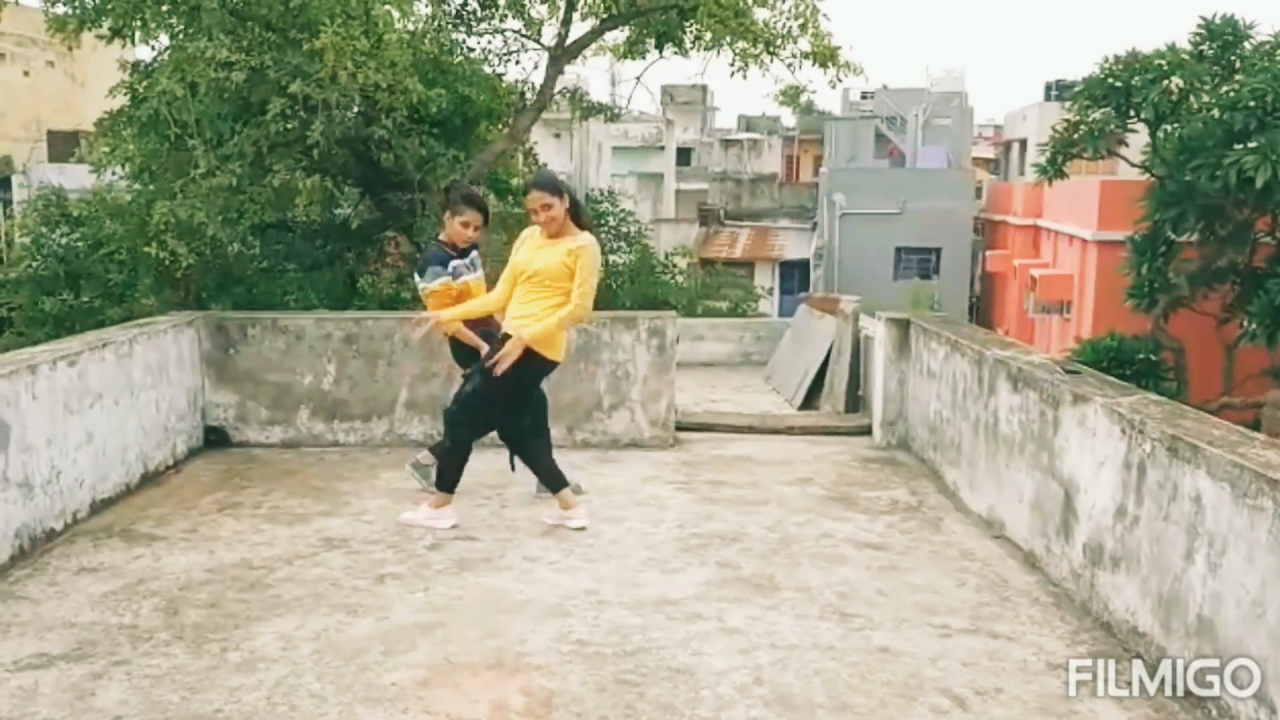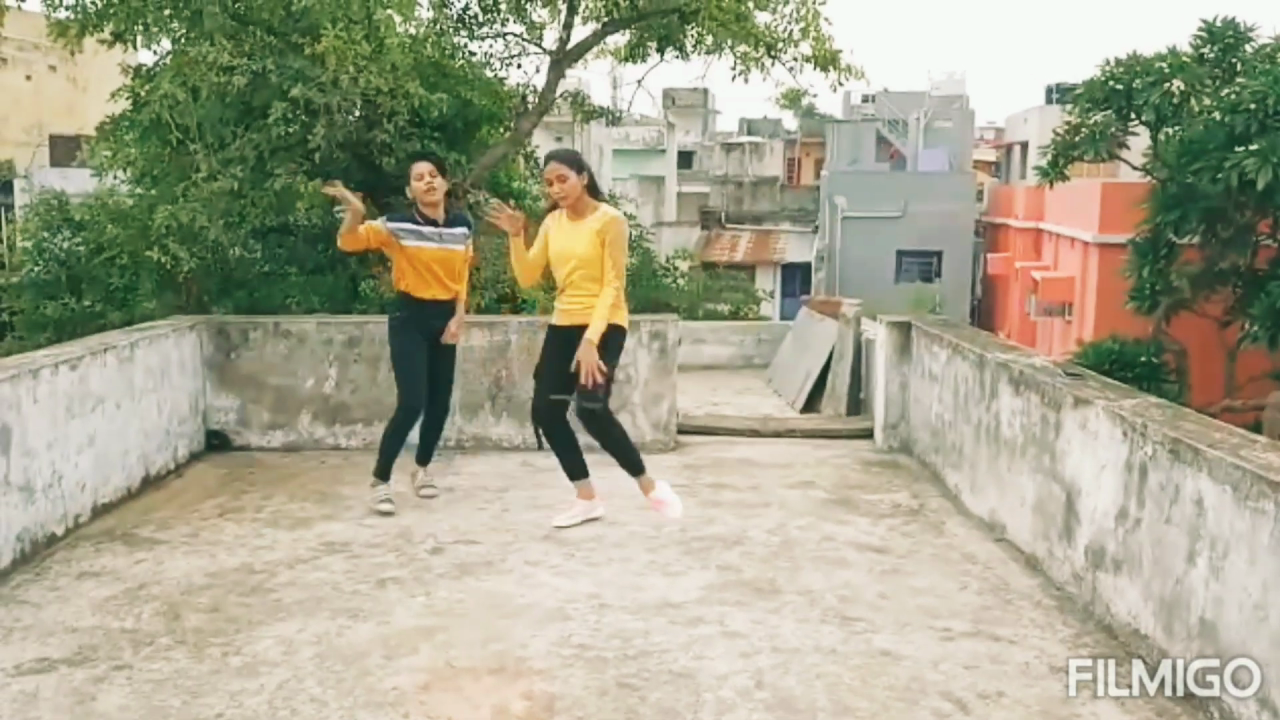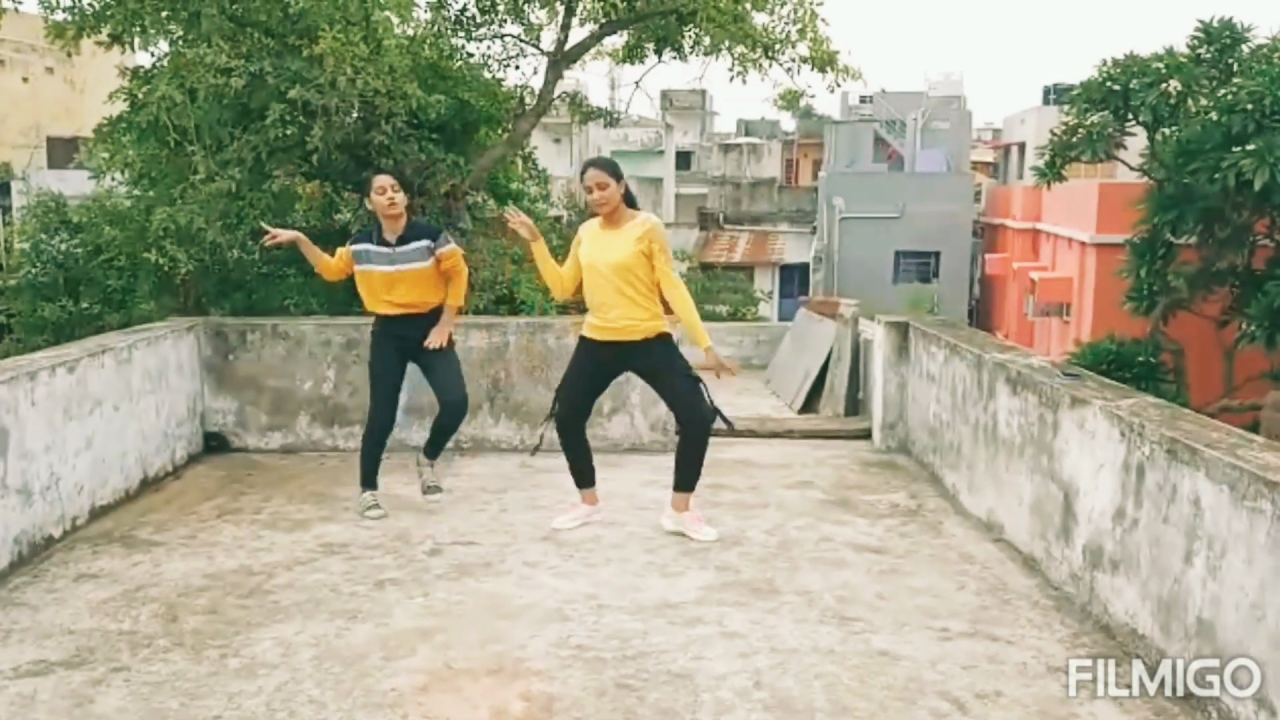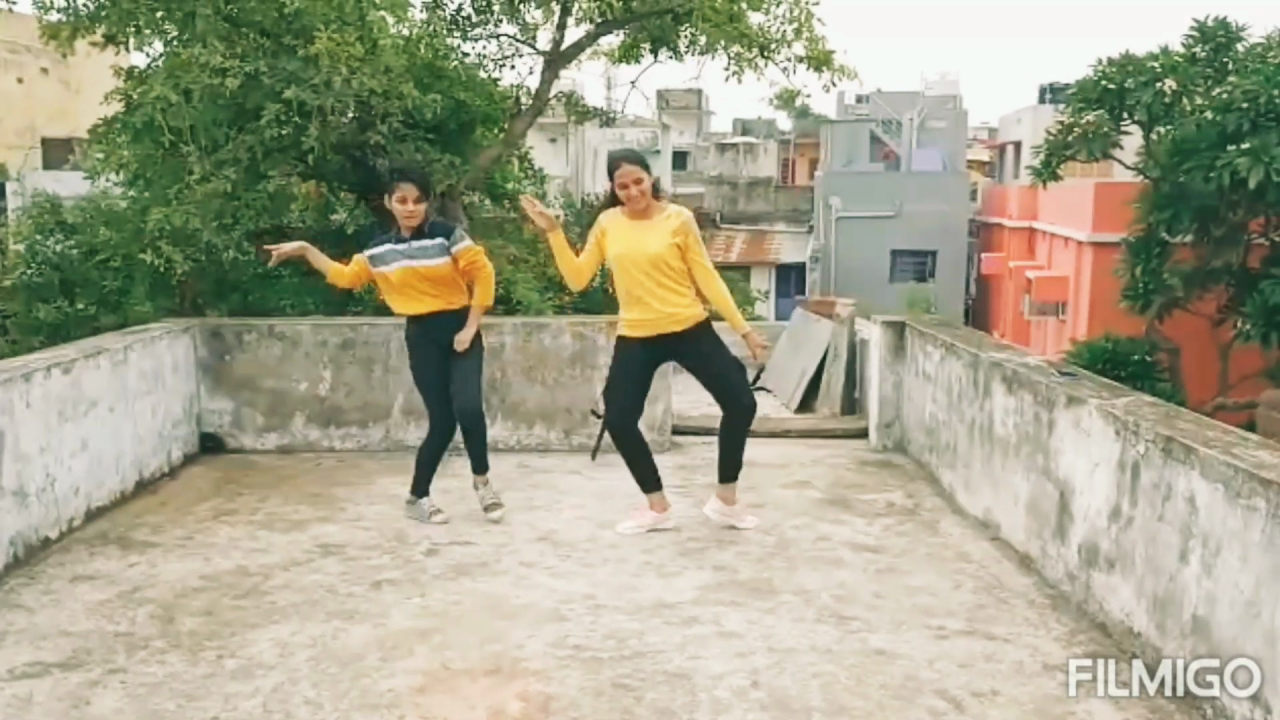
dt=0.4s
person 1, frame 1
left shoulder: (583, 245)
right shoulder: (528, 238)
left elbow: (580, 308)
right elbow: (501, 296)
left wrist: (523, 339)
right wrist: (448, 315)
left hip: (534, 348)
right hip: (515, 344)
left knee: (463, 413)
right knee: (515, 426)
left ankle: (441, 505)
right ankle: (568, 504)
person 1, frame 2
left shoulder: (610, 220)
right shoulder: (552, 223)
left elbow: (613, 286)
right elbow: (527, 277)
left wrist: (591, 340)
right wrist: (516, 236)
left hip: (603, 327)
right hip: (562, 325)
left knee: (591, 408)
right knee: (545, 410)
left ankle: (649, 487)
right ankle: (586, 497)
person 1, frame 3
left shoulder: (648, 227)
right shoulder: (586, 233)
left elbow: (673, 287)
right elbow: (562, 288)
left wrist: (705, 345)
right wrist: (536, 241)
left hip: (649, 338)
right hip: (597, 341)
left knee: (697, 416)
right knee: (566, 418)
left ankle: (680, 509)
right ankle: (588, 502)
person 1, frame 4
left shoulder: (679, 219)
right shoulder: (606, 224)
left elbow: (706, 277)
right elbow: (577, 279)
left wrist: (743, 328)
right wrist: (553, 231)
left hip: (689, 328)
right hip: (636, 336)
left knee: (741, 403)
right knee: (618, 421)
left ankle: (725, 500)
right ankle: (658, 507)
person 2, frame 1
left shoulder: (470, 251)
right shoulder: (436, 262)
right elbow: (444, 319)
left wrist: (502, 329)
right wrist: (484, 349)
left hip: (488, 335)
right hip: (472, 344)
left ankle: (429, 459)
person 2, frame 2
left shoulder: (462, 224)
right shoulder: (397, 222)
right elbow: (350, 241)
left wrist: (459, 315)
right wrist: (353, 209)
left hip: (443, 318)
right hip: (409, 318)
left knee: (439, 404)
right knee: (412, 403)
left ankle: (422, 469)
right ankle: (380, 481)
person 2, frame 3
left shoulder: (430, 234)
right shoulder: (361, 244)
left elbow: (458, 274)
right elbow: (332, 270)
left wrist: (445, 325)
right wrist: (300, 239)
left hip: (429, 330)
right hip: (388, 334)
left knee: (456, 404)
right knee: (380, 416)
left ankle: (428, 459)
right ankle: (367, 490)
person 2, frame 4
left shoulder: (447, 234)
right shoulder: (380, 249)
left elbow: (483, 274)
right elbow: (347, 277)
left wrist: (471, 326)
right wrist: (305, 249)
left hip: (459, 329)
right hip: (422, 335)
left knee: (468, 409)
right knee: (442, 422)
left ankle: (482, 480)
right ankle: (419, 497)
